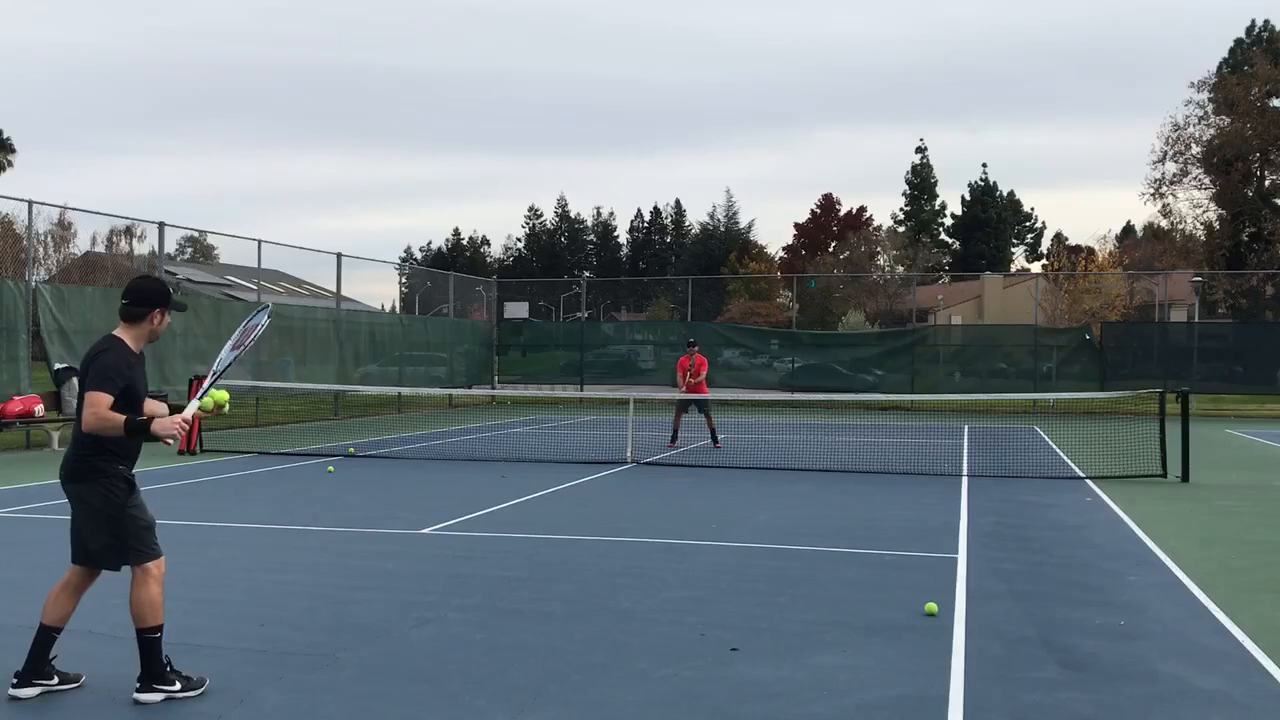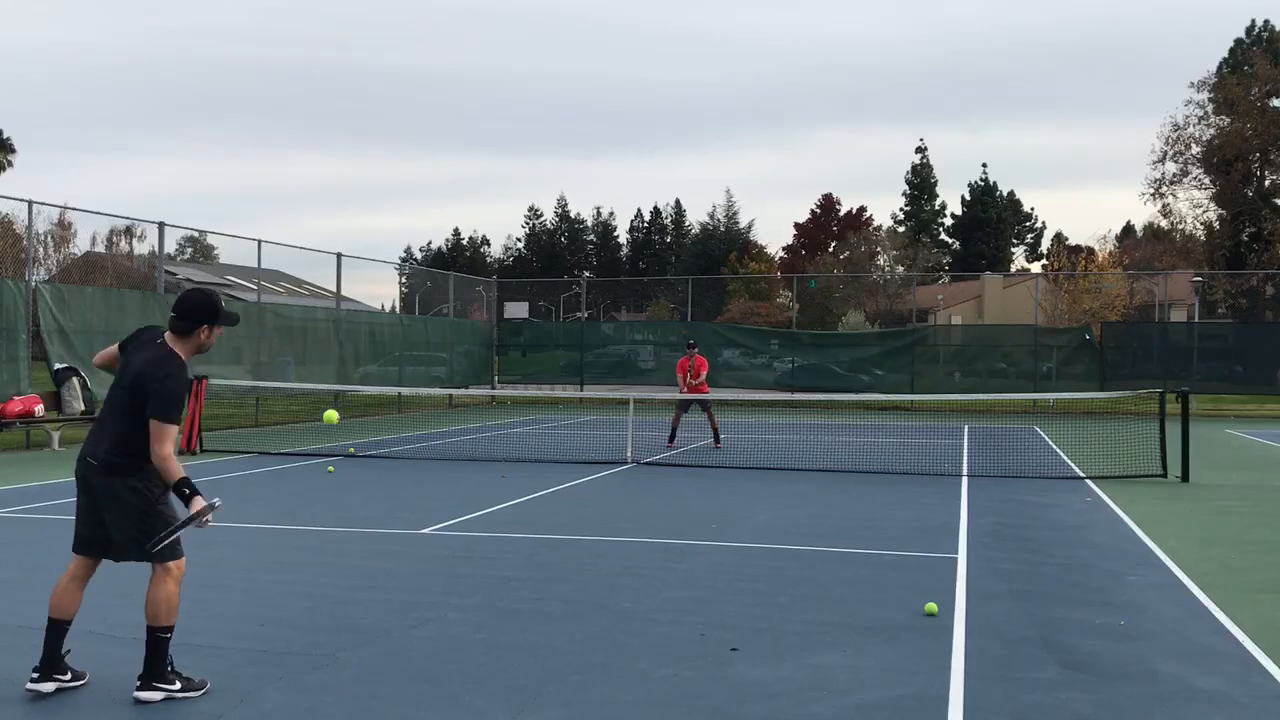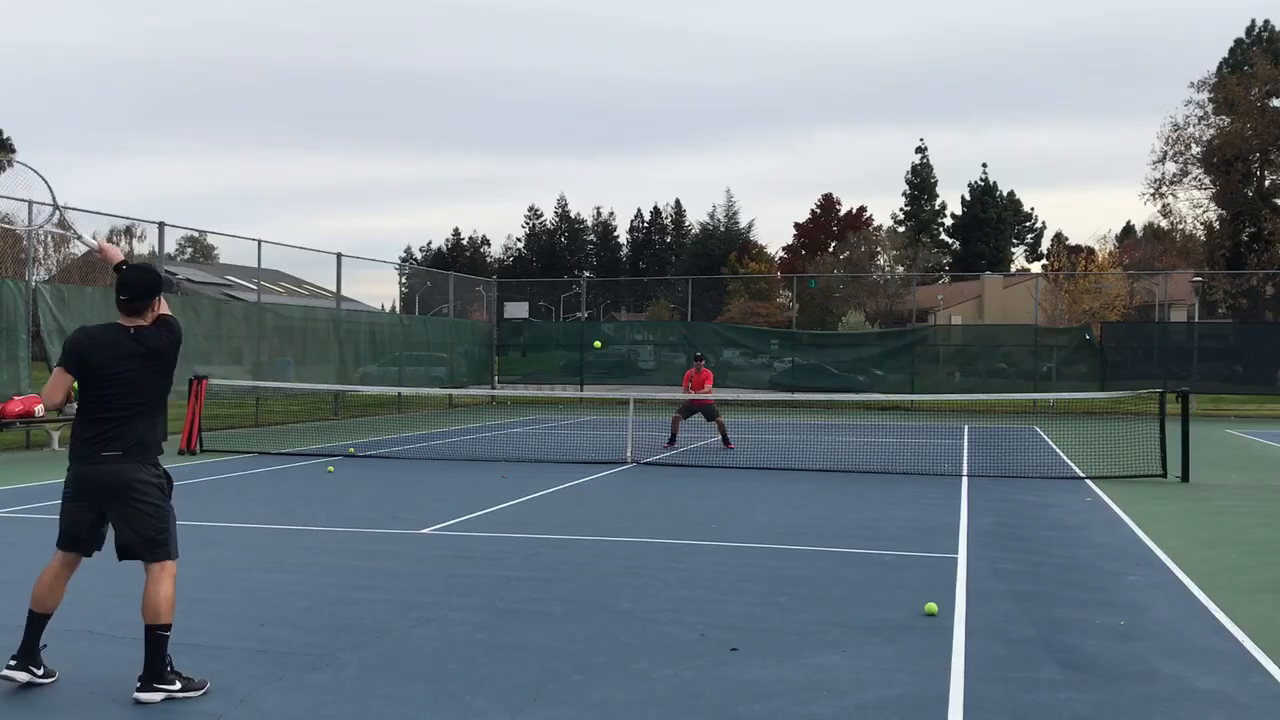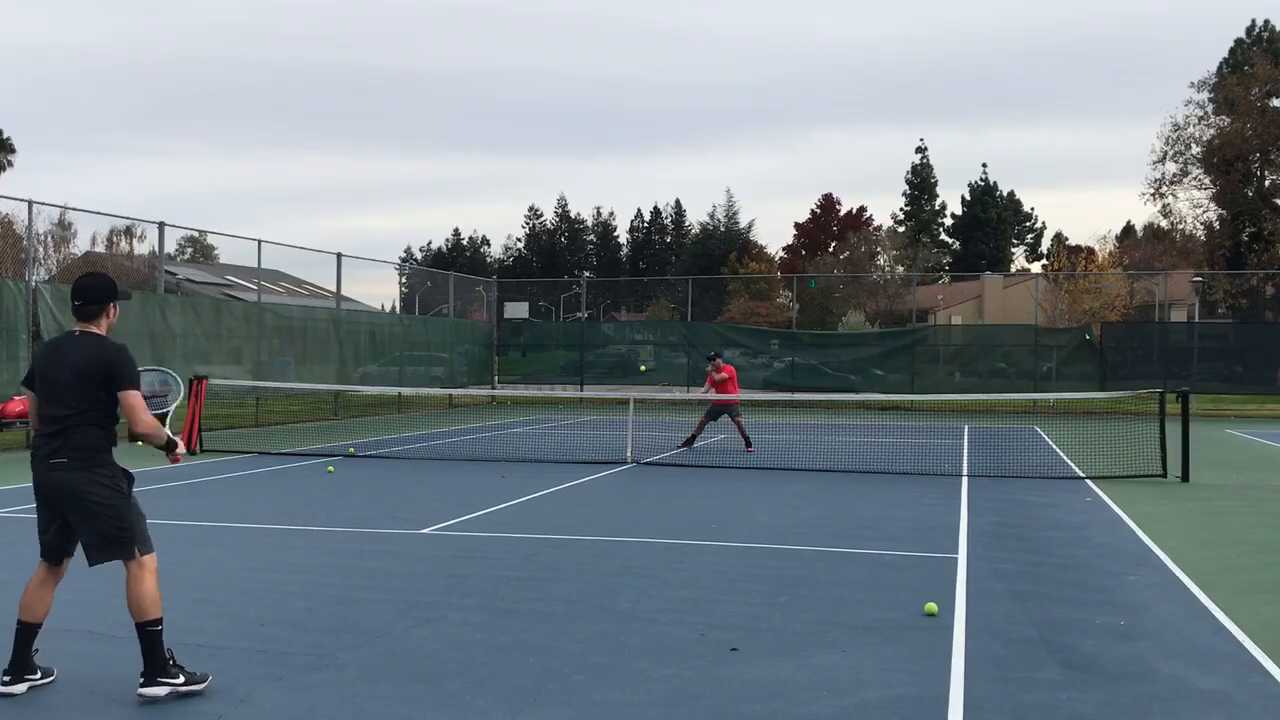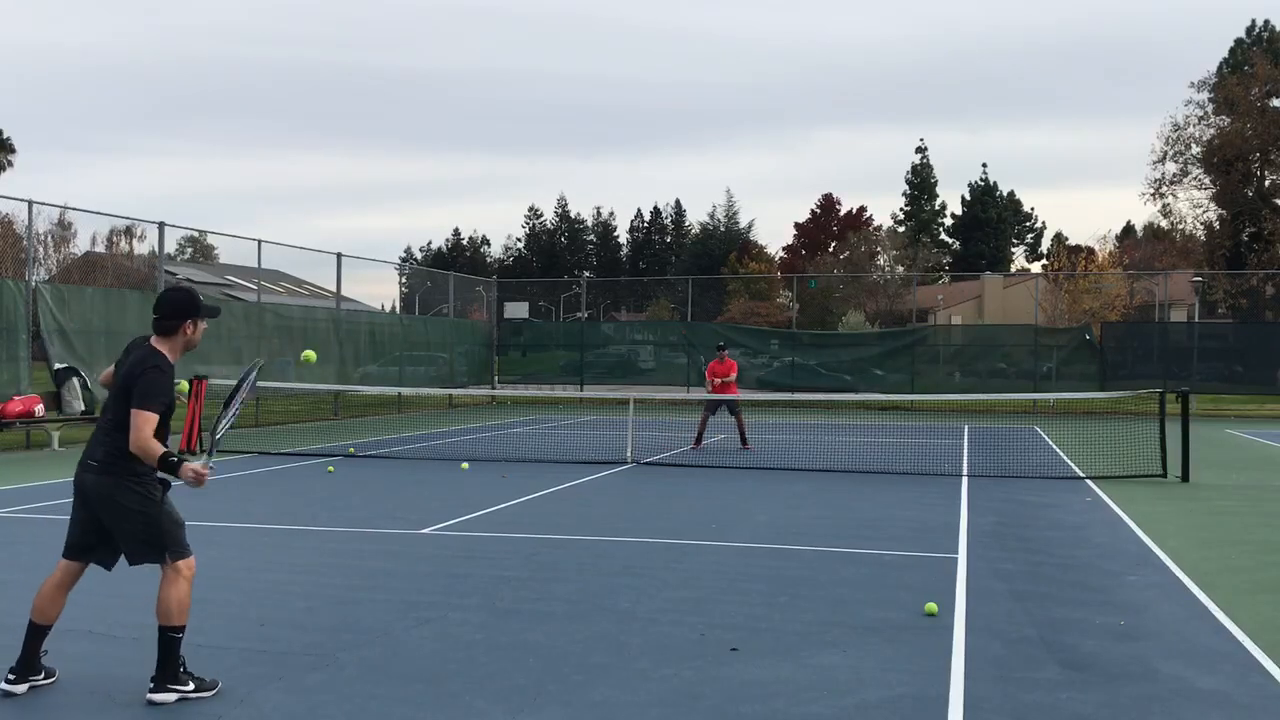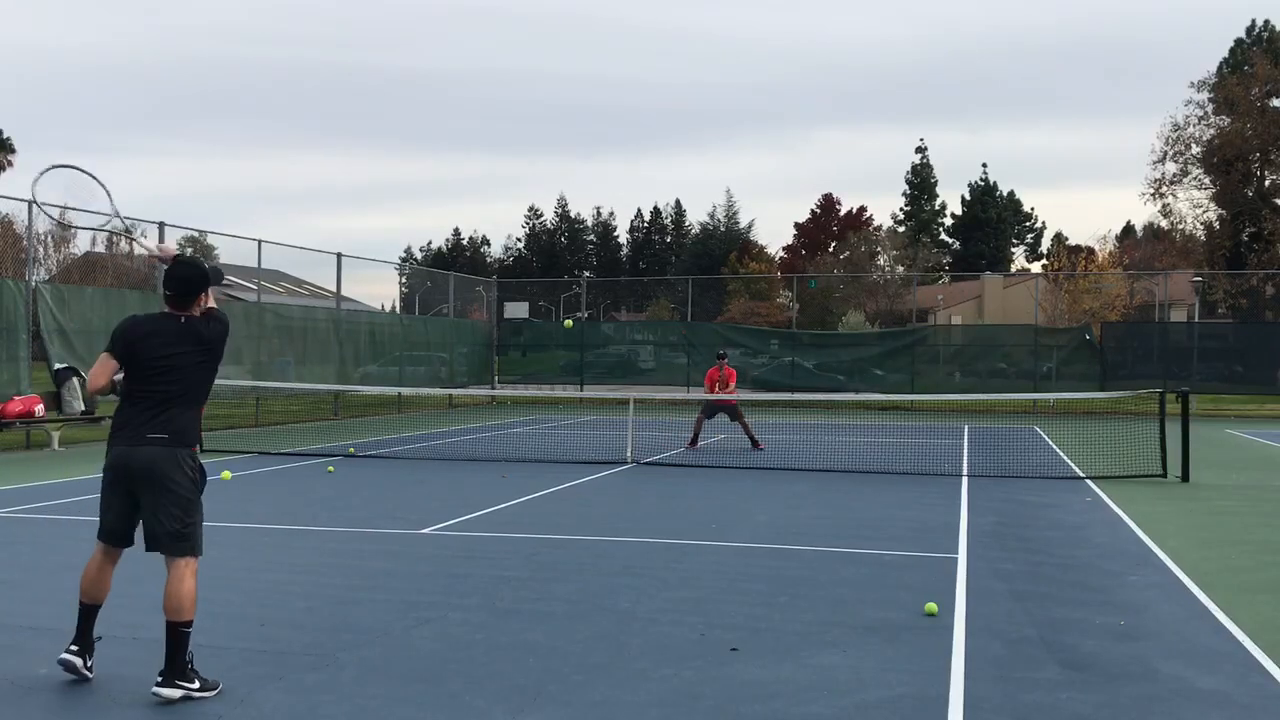
dt=0.4s
person 1, frame 1
left shoulder: (132, 353)
right shoulder: (111, 357)
left elbow: (140, 404)
right elbow: (93, 418)
right wrist: (150, 426)
left hip: (90, 476)
right hip: (101, 478)
left knee: (83, 571)
right knee: (149, 567)
left ankle: (34, 672)
right ankle: (155, 676)
person 1, frame 2
left shoulder: (145, 340)
right shoulder: (171, 380)
left elbow: (103, 360)
right elbow: (161, 454)
right wrist: (189, 494)
left hip: (93, 467)
right hip: (129, 478)
left knee: (84, 563)
right knee: (170, 566)
left ankle: (50, 665)
right ankle: (157, 676)
person 1, frame 3
left shoulder: (85, 339)
right shoulder: (166, 337)
left elbow: (51, 401)
right elbow: (159, 311)
right wrist: (123, 262)
left hip: (86, 466)
right hip: (137, 470)
left knee: (65, 558)
right knee: (162, 566)
right ankle: (156, 676)
person 1, frame 4
left shoulder: (47, 352)
right shoulder: (113, 354)
left elbow: (38, 414)
right elbow: (140, 424)
right wrist: (170, 443)
left hip: (47, 470)
right hip: (90, 471)
left knee: (50, 567)
right knee: (142, 562)
right ankle: (159, 670)
person 1, frame 5
left shoulder: (139, 349)
right shoulder: (157, 377)
left elbow: (106, 380)
right elbow: (141, 444)
right wrist: (180, 466)
left hip: (91, 474)
right hip: (127, 482)
left knee: (68, 570)
right knee: (180, 566)
right ankle: (170, 677)
person 1, frame 6
left shoulder: (133, 328)
right shoulder: (215, 330)
left elbow: (95, 384)
right elbow: (207, 307)
right wrist: (179, 260)
left hip: (124, 452)
right hip: (173, 456)
left knee: (107, 549)
right knee: (183, 561)
left ankle: (80, 645)
right ankle: (175, 673)
